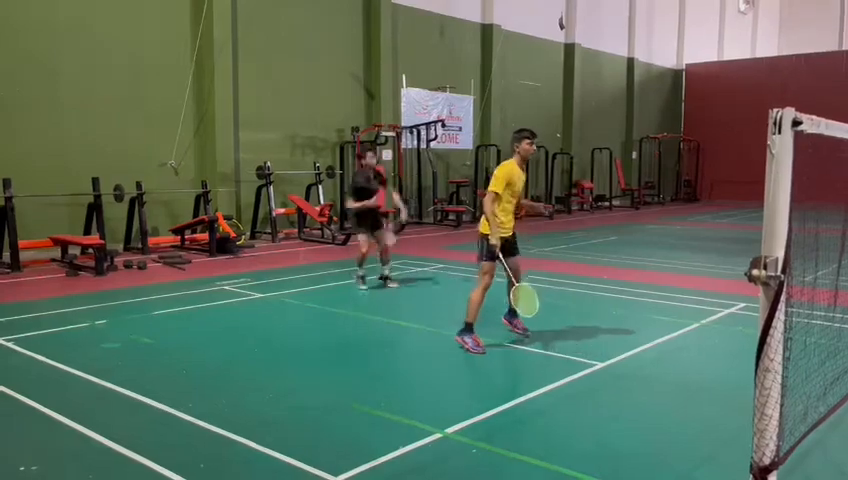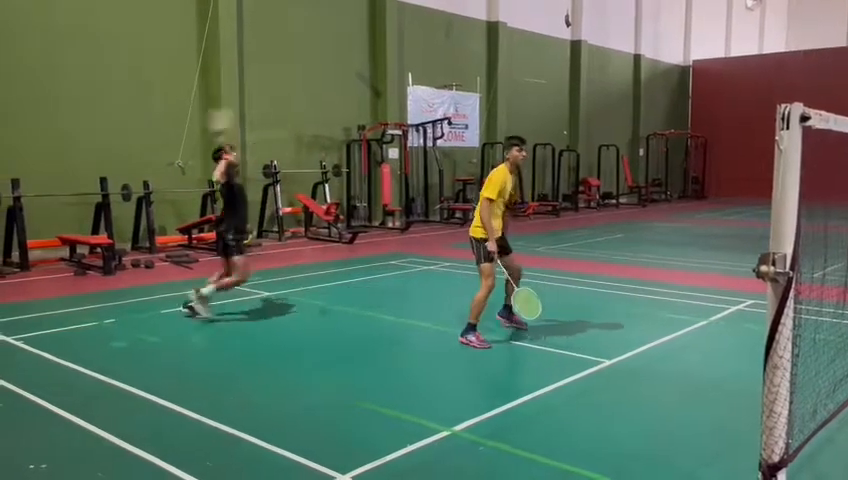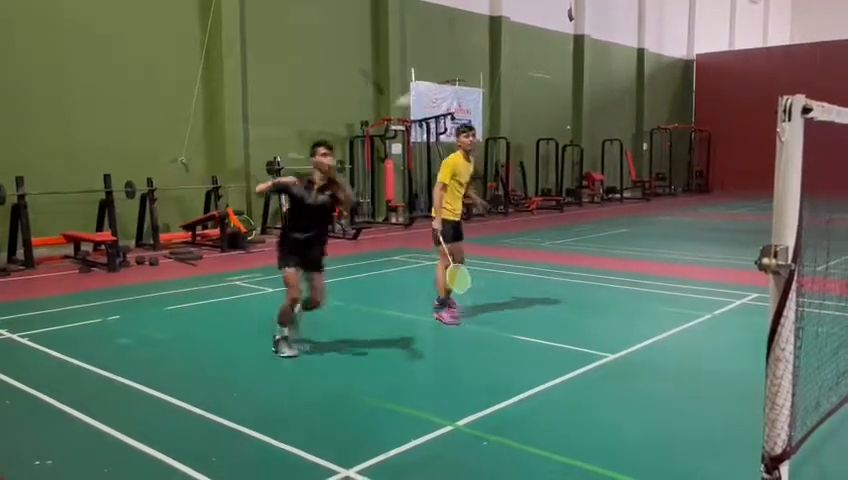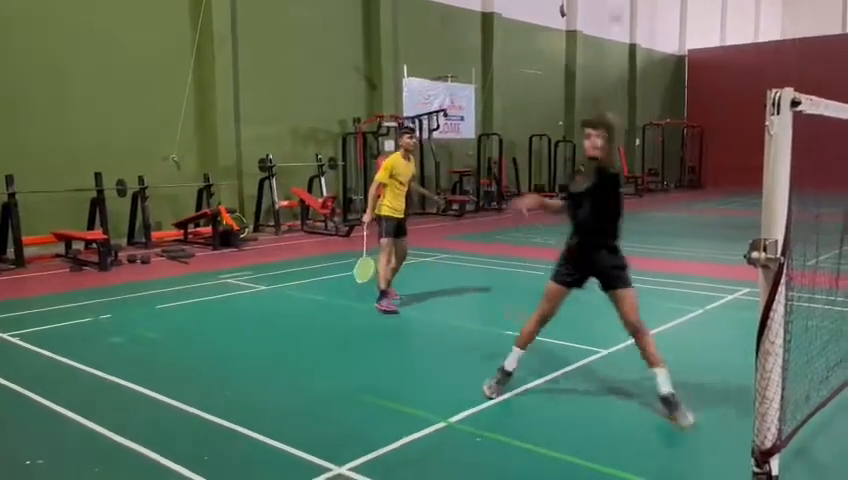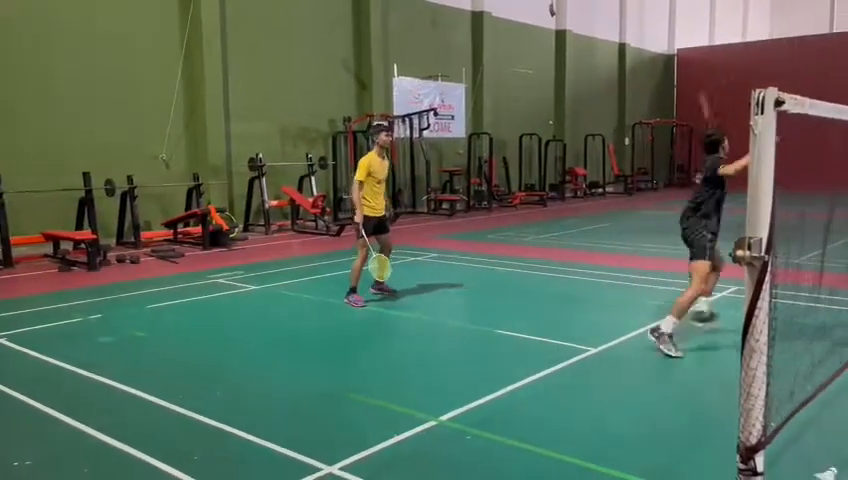
dt=1s
person 1, frame 1
left shoulder: (378, 175)
right shoulder: (358, 181)
left elbow: (391, 191)
right elbow: (350, 205)
left wrist: (401, 207)
right wrist: (367, 203)
left hip: (374, 216)
right hip: (362, 219)
left knee: (385, 247)
right knee: (364, 250)
left ankle: (385, 275)
right ankle: (360, 275)
person 1, frame 2
left shoulder: (232, 178)
right shoulder: (229, 180)
right elbow: (217, 178)
right wrist: (225, 159)
left hip: (233, 233)
right hip: (230, 234)
left knee: (226, 273)
right knee: (240, 277)
left ankle: (194, 303)
right ankle: (202, 294)
person 1, frame 3
left shoulder: (334, 186)
right shoulder: (296, 183)
left elbow: (349, 201)
right elbow: (259, 190)
left wrist: (334, 177)
right wrist: (278, 181)
left hip: (315, 249)
right hip: (290, 246)
left knee: (316, 301)
right knee: (294, 296)
left ankle: (293, 313)
right ankle: (281, 337)
person 1, frame 4
left shoulder: (608, 174)
right shoulder: (580, 178)
left elbow: (609, 161)
left wrist: (602, 145)
right wrist: (537, 201)
left hip: (608, 258)
right hip: (575, 256)
left knee: (635, 326)
right knee: (542, 315)
left ankle: (666, 393)
right ankle: (507, 370)
person 1, frame 5
left shoulder: (711, 164)
right shoulder: (714, 163)
right elbow: (730, 170)
left hip: (698, 228)
right hip: (700, 231)
left knee: (717, 264)
right knee: (698, 286)
left ankle: (703, 309)
right ankle: (663, 330)
person 2, frame 1
left shoulder: (522, 172)
right shoulder: (505, 169)
right elbow: (488, 202)
left wrist: (534, 206)
right wrist: (494, 232)
left hip: (508, 232)
right hip: (491, 234)
left knee: (516, 275)
right knee: (485, 282)
left ankle: (511, 316)
right ankle: (466, 332)
person 2, frame 2
left shoulder: (510, 176)
right shoulder: (498, 175)
right elbow: (484, 207)
right wrist: (491, 240)
left hip: (496, 234)
right hip: (482, 235)
left knee: (516, 272)
right knee: (488, 283)
left ankle: (507, 312)
right ankle: (468, 332)
person 2, frame 3
left shoulder: (471, 162)
right shoulder: (451, 161)
right elbow: (438, 190)
left wrist: (476, 199)
right wrist: (437, 218)
left hip: (456, 217)
right hip: (444, 217)
left knee: (459, 259)
right knee: (445, 261)
left ankle: (445, 297)
right ankle: (442, 308)
person 2, frame 4
left shoulder: (411, 161)
right shoulder: (391, 161)
right elbow: (375, 187)
left wrist: (431, 196)
right wrist: (368, 212)
left hip: (400, 213)
right hip: (385, 212)
left knee: (401, 253)
right knee: (386, 253)
left ankle: (386, 285)
right ankle: (382, 297)
person 2, frame 5
left shoulder: (386, 160)
right shoulder: (367, 160)
right elbow: (356, 188)
left wrist: (385, 207)
right wrist: (358, 213)
left hip: (380, 212)
right hip: (366, 214)
left knee: (387, 247)
right knee: (363, 253)
left ankle: (378, 283)
right ankle: (351, 293)
